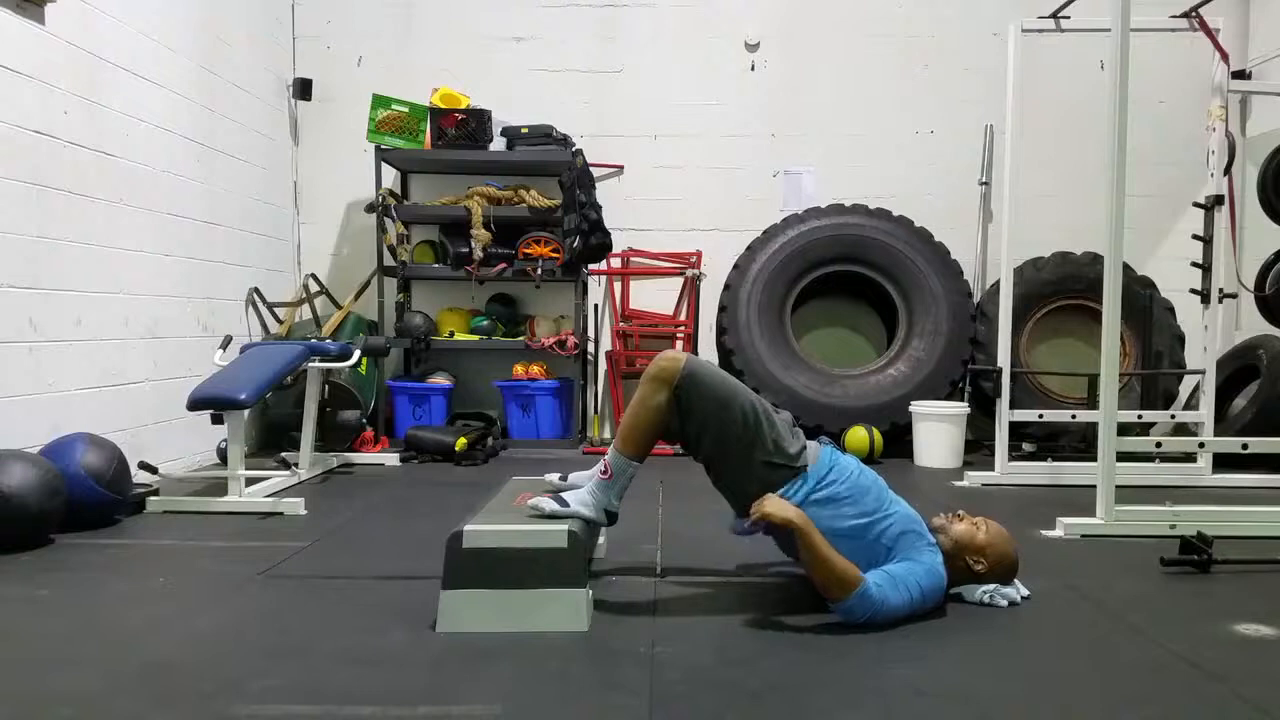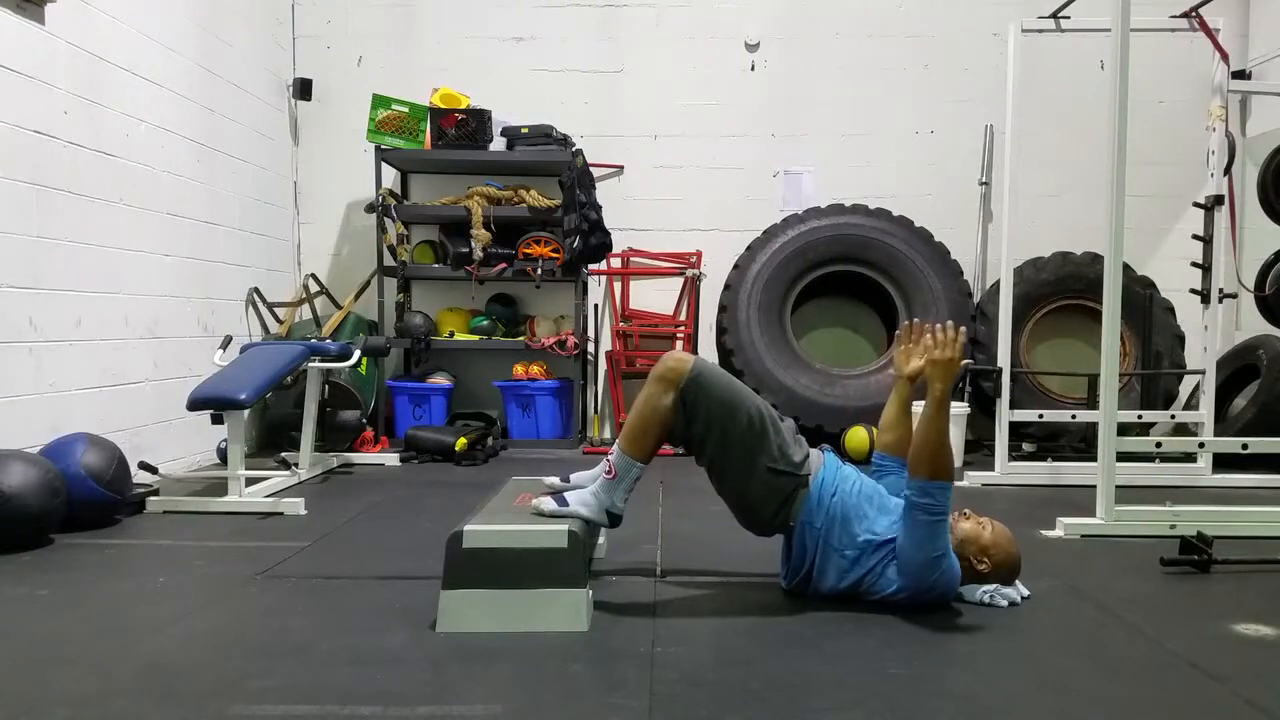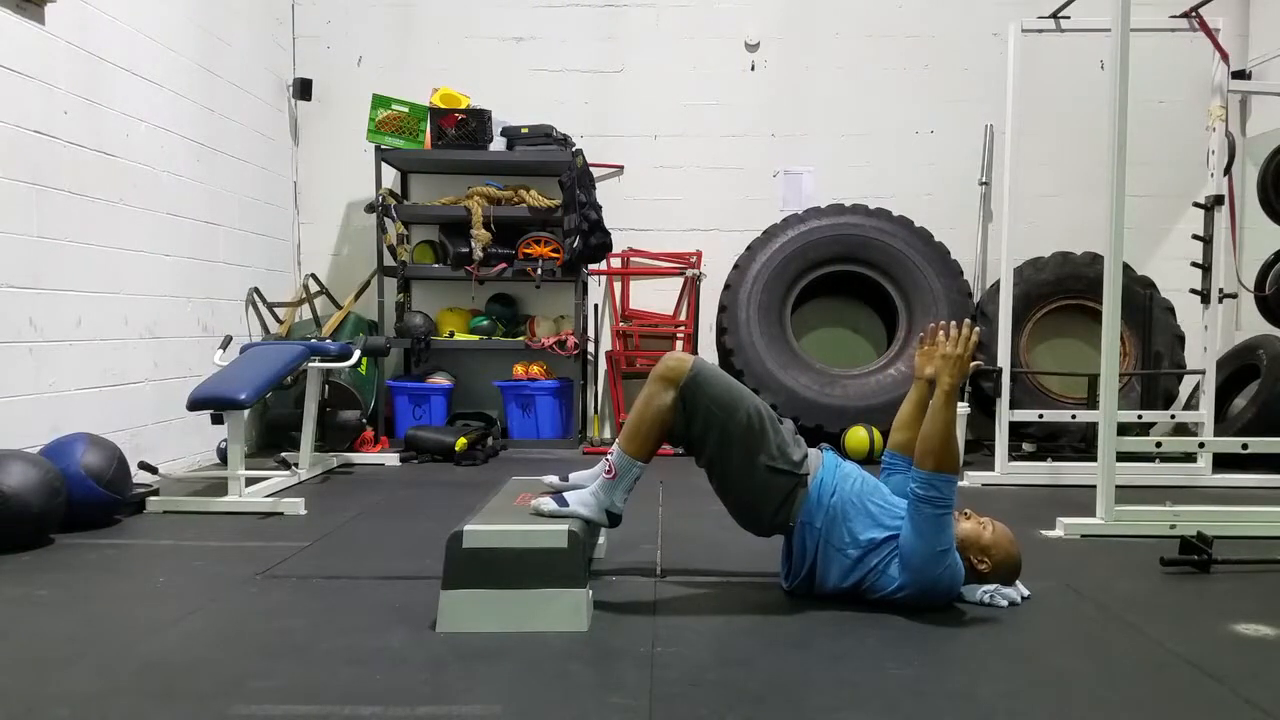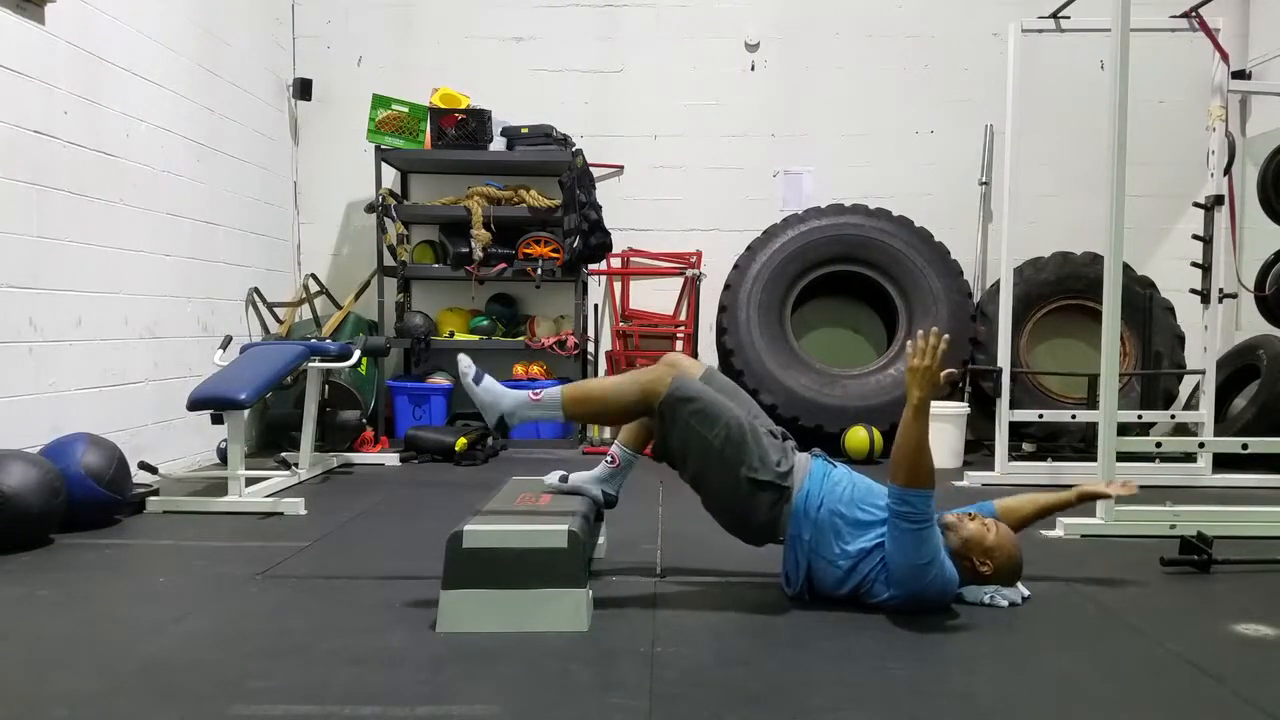
dt=1s
person 1, frame 1
left shoulder: (928, 575)
right shoulder: (921, 545)
left elbow: (856, 603)
left wrist: (803, 522)
left hip: (783, 476)
right hip: (801, 464)
left knee: (669, 371)
right knee: (675, 383)
left ankle: (603, 496)
right ankle: (606, 477)
person 1, frame 2
left shoulder: (934, 575)
right shoulder: (909, 525)
left elbow: (930, 490)
right elbow: (892, 466)
left wrist: (938, 392)
right wrist: (904, 383)
left hip: (785, 486)
right hip: (803, 473)
left knee: (675, 372)
right knee: (680, 387)
left ankle: (605, 498)
right ankle: (608, 477)
person 1, frame 3
left shoulder: (935, 574)
right shoulder: (910, 519)
left elbow: (935, 485)
right elbow: (901, 464)
left wrist: (947, 390)
right wrist: (923, 383)
left hip: (785, 488)
right hip: (800, 476)
left knee: (675, 372)
right knee: (679, 387)
left ankle: (605, 497)
right ankle: (607, 476)
person 1, frame 4
left shoulder: (928, 576)
right shoulder: (946, 545)
left elbow: (912, 501)
right elbow: (1000, 508)
left wrist: (920, 399)
right wrist: (1079, 493)
left hip: (771, 492)
right hip: (787, 468)
left knee: (658, 384)
right knee: (674, 366)
left ankle: (511, 405)
right ankle: (606, 480)
